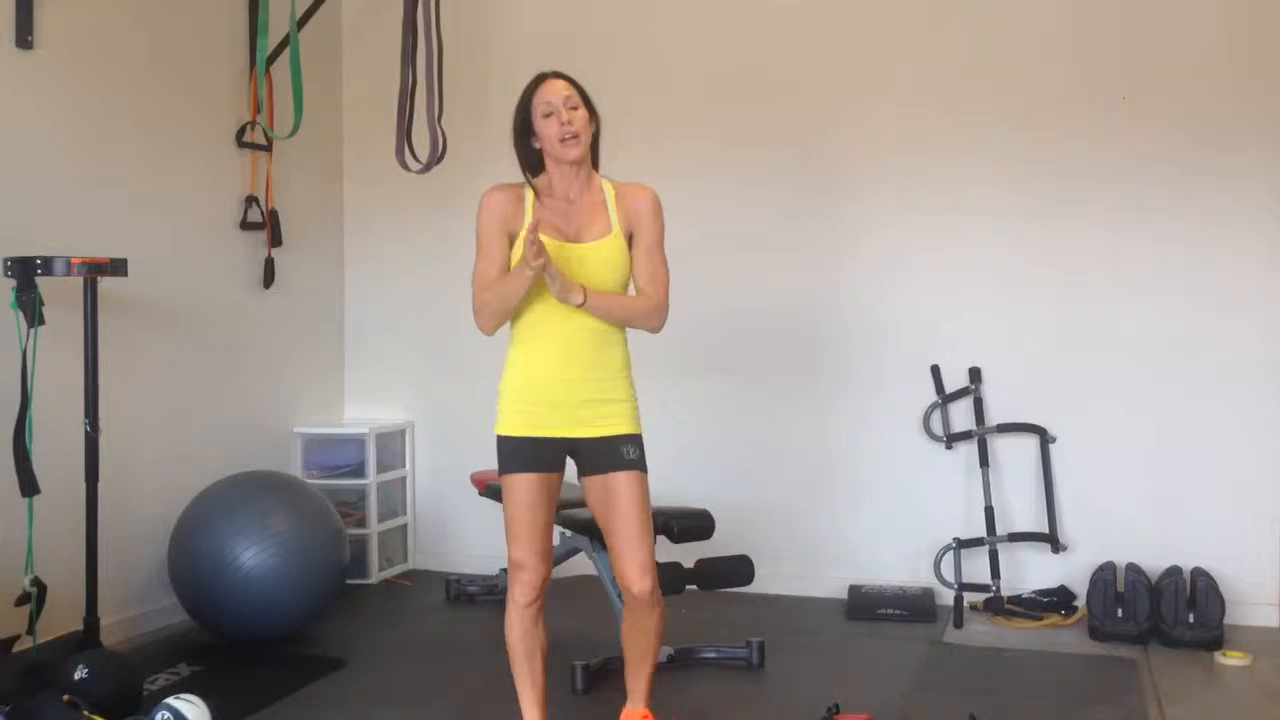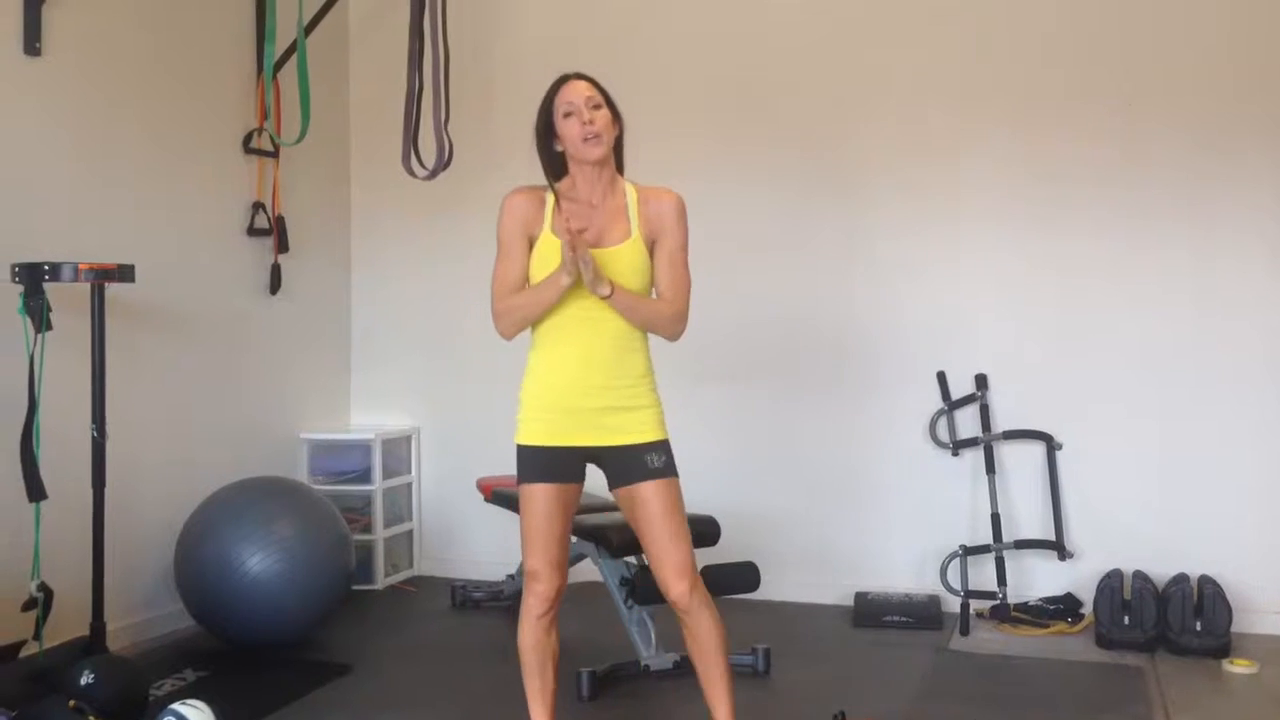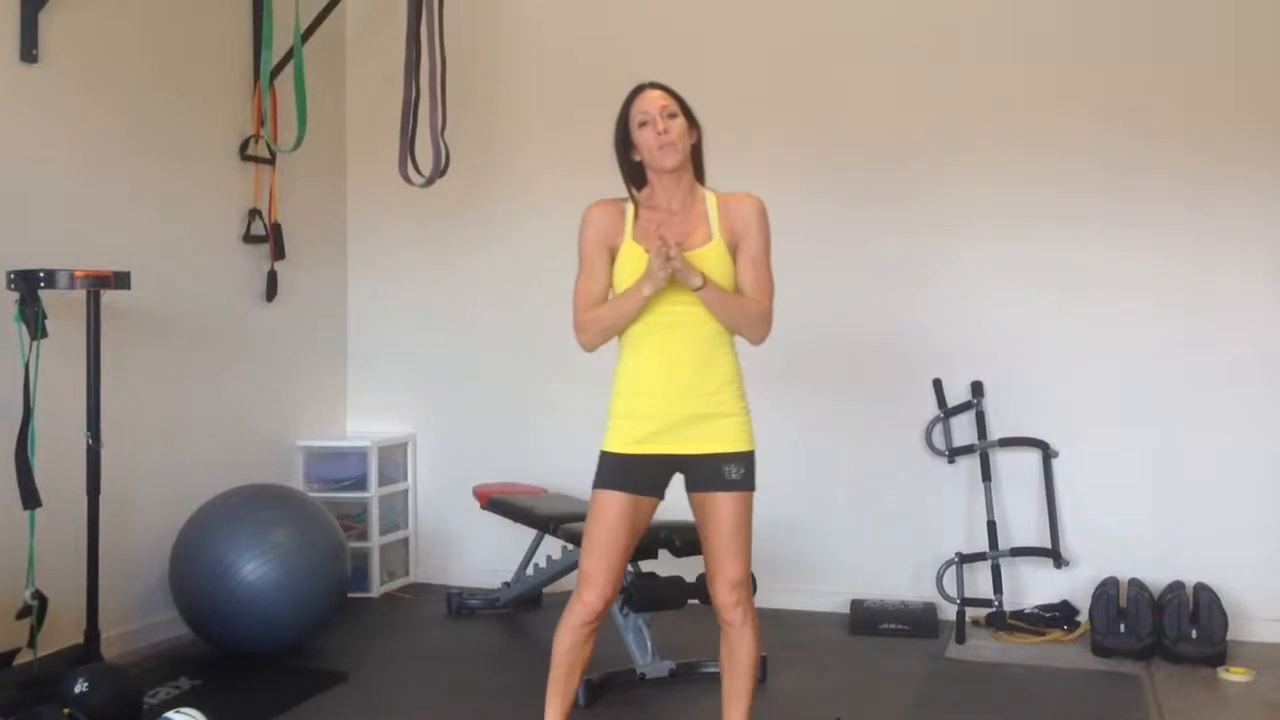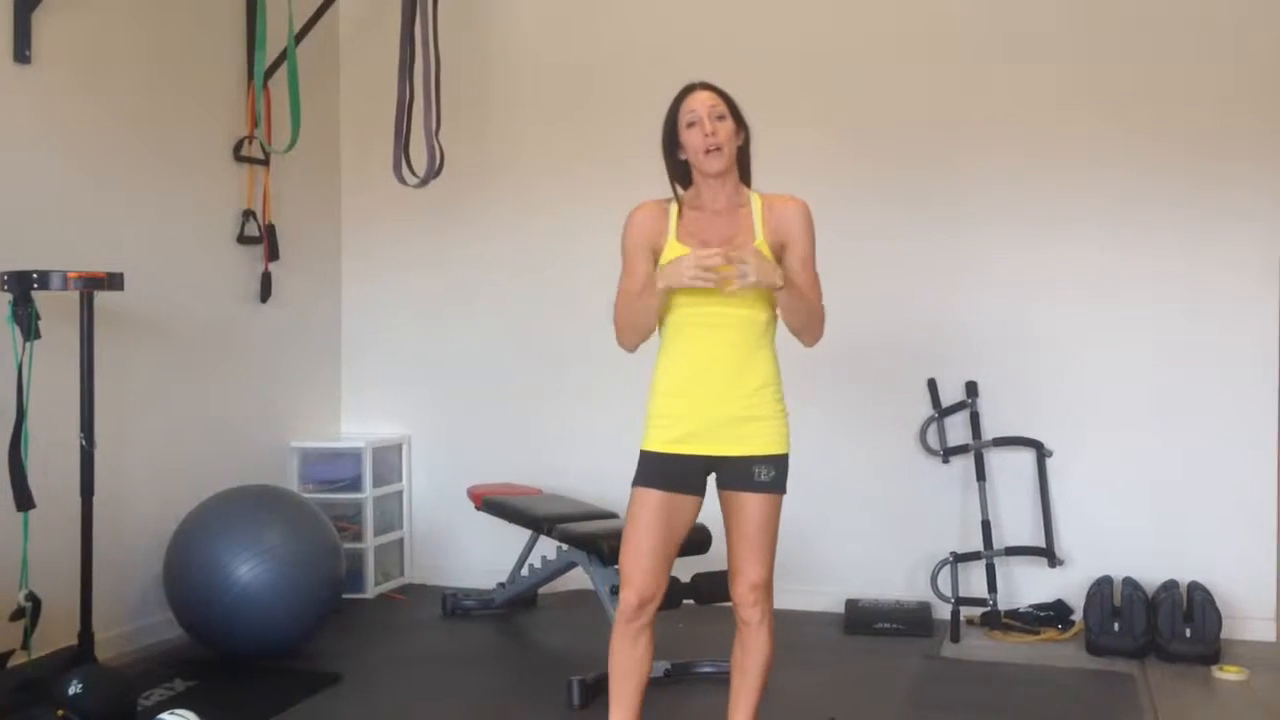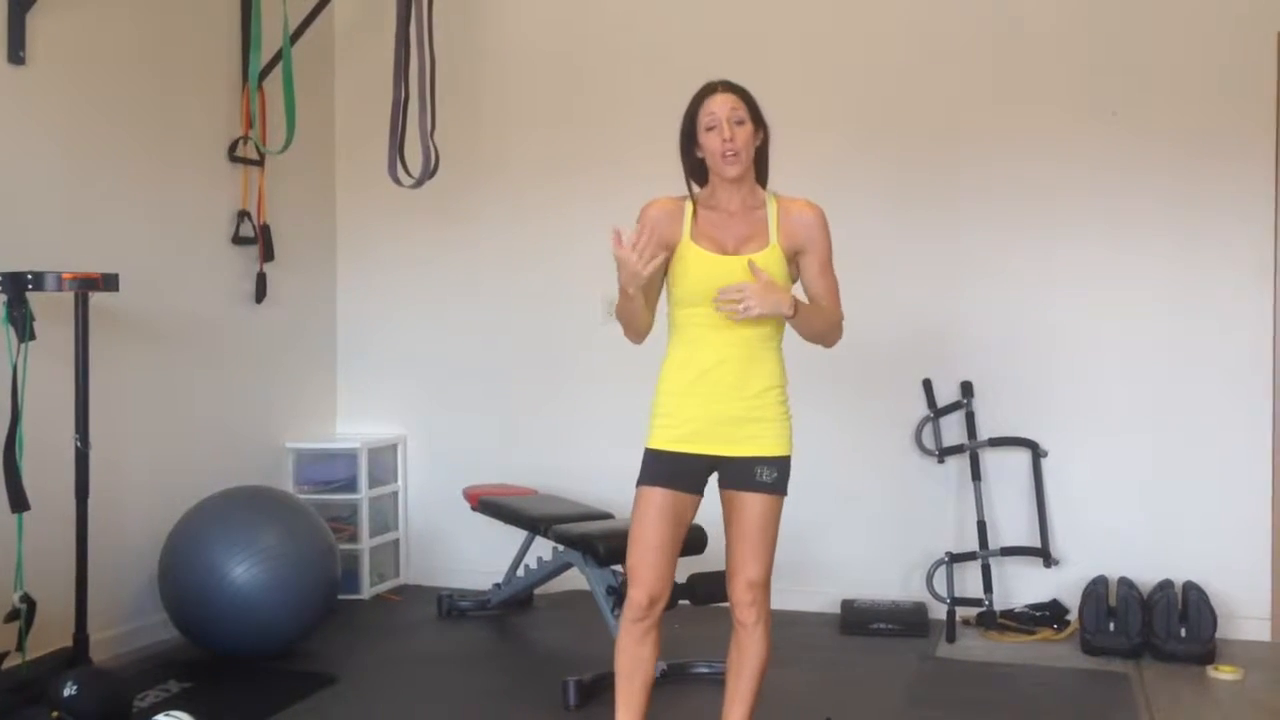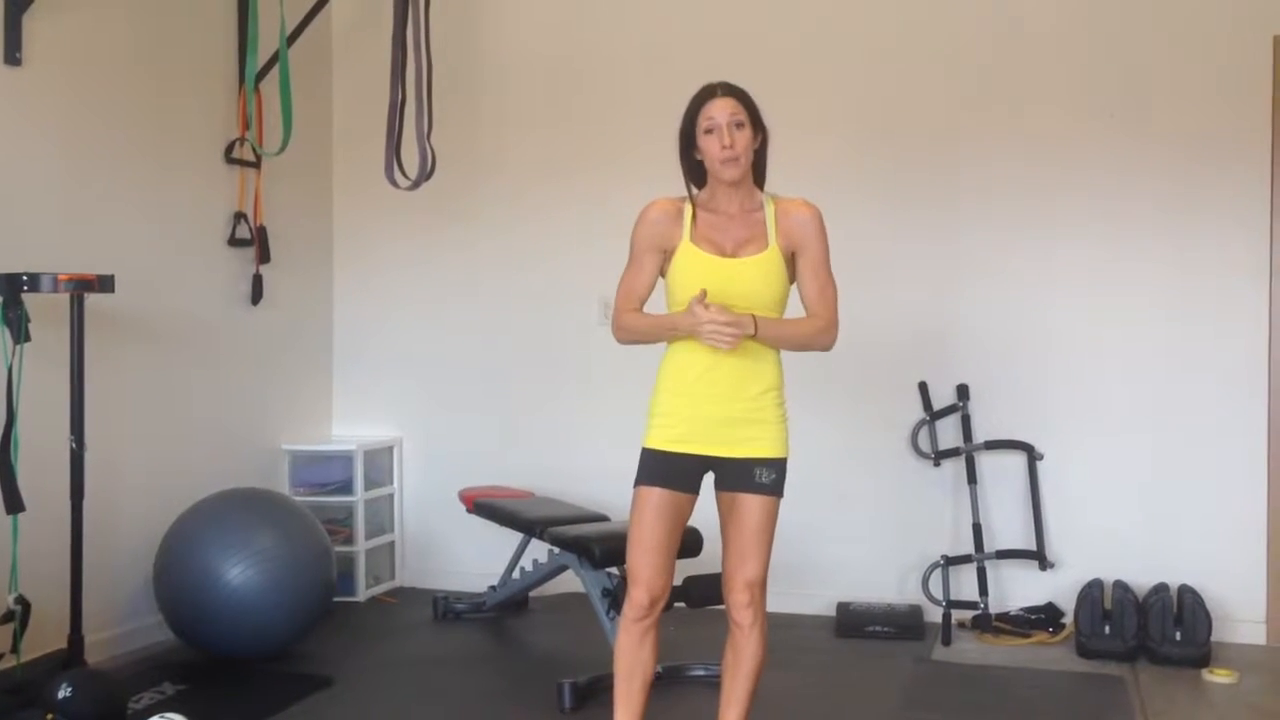
dt=0.4s
person 1, frame 1
left shoulder: (635, 202)
right shoulder: (505, 204)
left elbow: (654, 311)
right elbow: (487, 316)
left wrist: (573, 290)
right wrist: (528, 269)
left hip: (609, 413)
right hip: (530, 412)
left knee: (640, 583)
right knee: (527, 578)
person 1, frame 2
left shoulder: (660, 207)
right shoulder: (525, 207)
left elbow: (673, 319)
right elbow: (506, 319)
left wrist: (600, 282)
right wrist: (564, 274)
left hip: (633, 419)
right hip: (550, 420)
left knee: (683, 587)
right knee: (542, 589)
person 1, frame 3
left shoulder: (739, 211)
right shoulder: (606, 219)
left elbow: (757, 323)
right elbow: (587, 331)
left wrist: (692, 275)
right wrist: (650, 281)
left hip: (718, 427)
right hip: (636, 429)
left knee: (733, 597)
right knee: (592, 597)
person 1, frame 4
left shoulder: (785, 215)
right shoulder: (650, 221)
left elbow: (811, 329)
right elbow: (627, 334)
left wrist: (774, 278)
right wrist: (665, 280)
left hip: (754, 428)
right hip: (674, 429)
left knee: (752, 599)
right knee: (636, 598)
person 1, frame 5
left shoulder: (799, 220)
right shoulder: (664, 217)
left elbow: (831, 328)
right elbow: (635, 330)
left wrist: (785, 304)
right wrist: (631, 284)
left hip: (759, 429)
right hip: (678, 426)
left knee: (749, 599)
right knee: (643, 596)
person 1, frame 6
left shoulder: (797, 220)
right shoulder: (662, 219)
left elbow: (823, 330)
right elbow: (623, 322)
left wrist: (747, 324)
right wrist: (686, 322)
left hip: (756, 431)
right hip: (676, 427)
left knee: (746, 600)
right knee: (643, 596)
